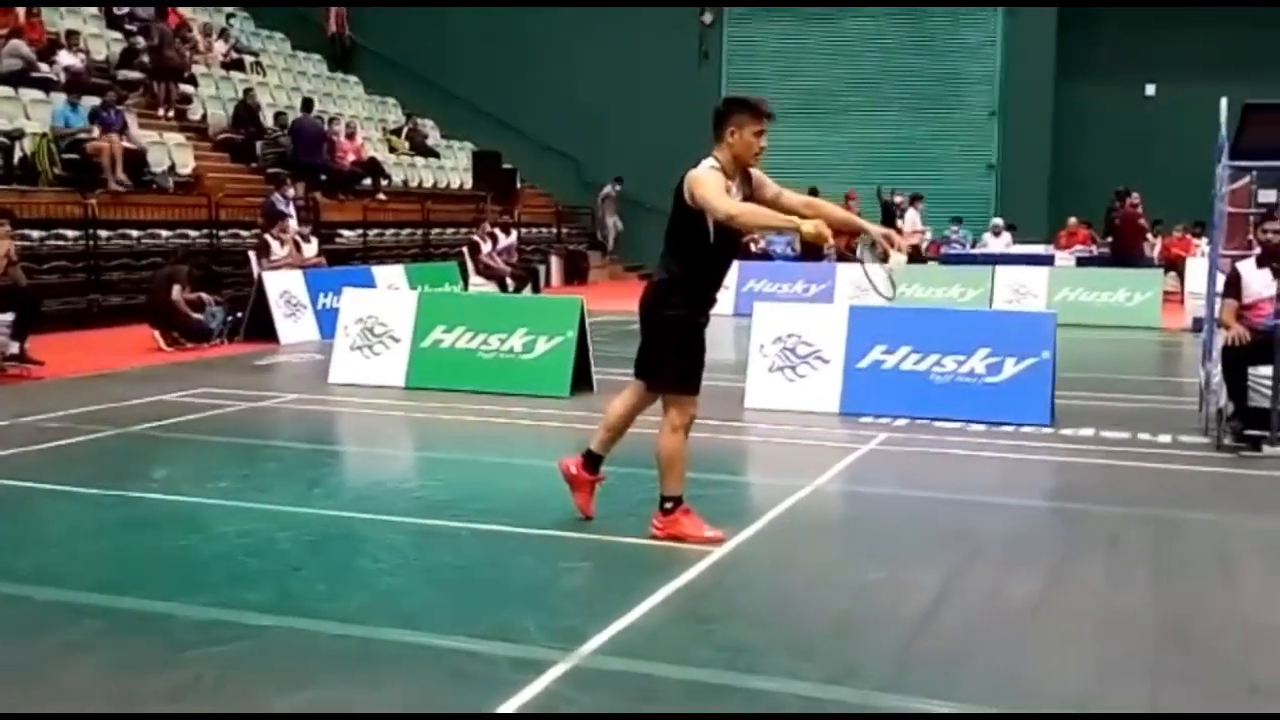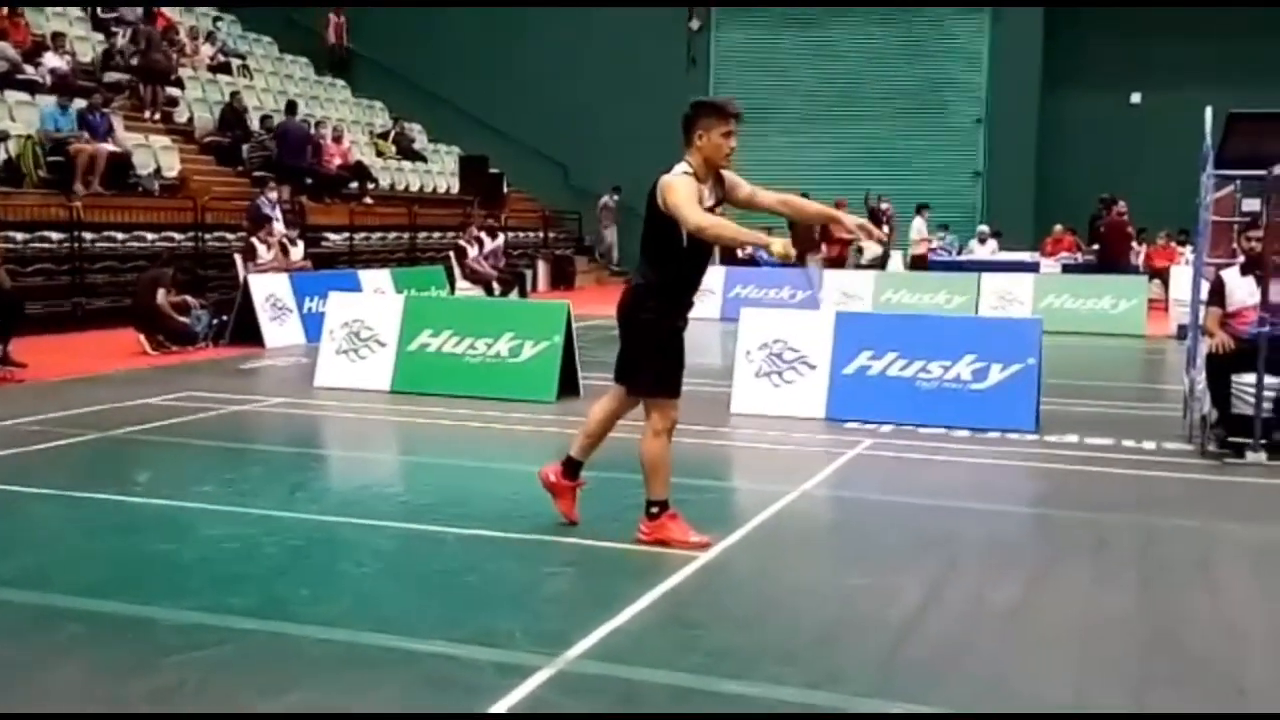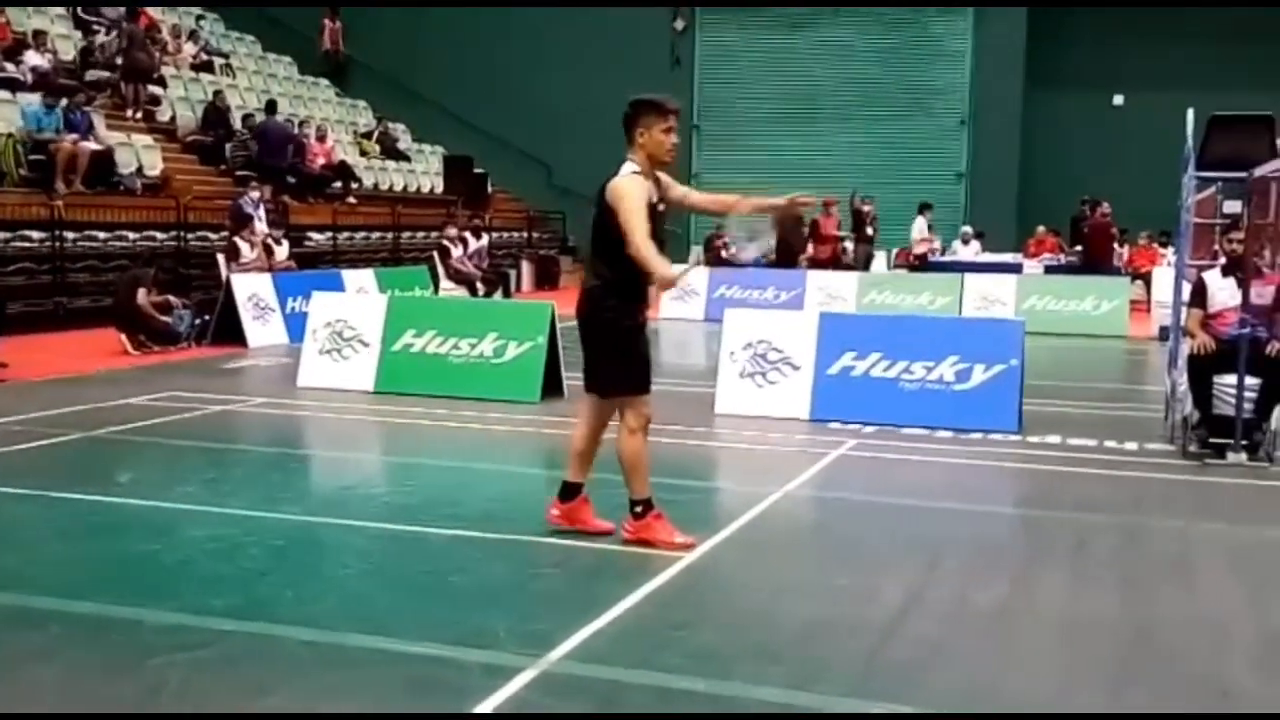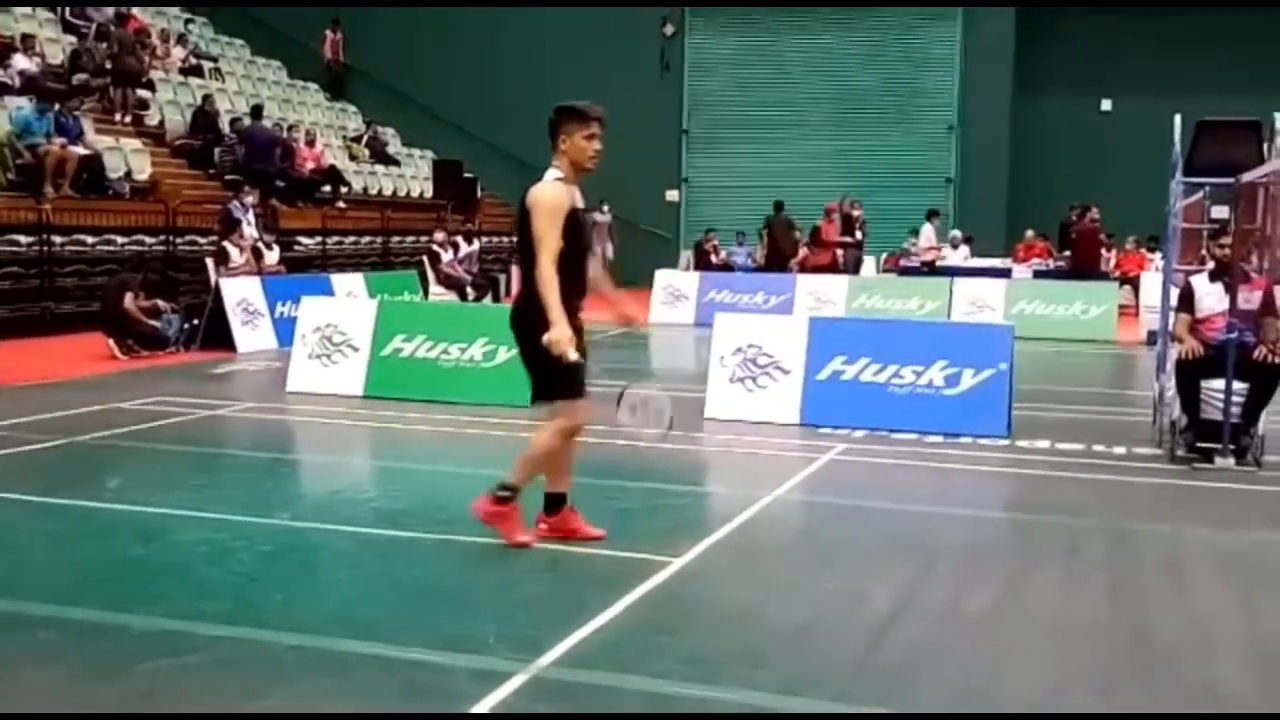
dt=0.3s
person 1, frame 1
left shoulder: (749, 180)
right shoulder: (703, 178)
left elbow: (804, 203)
right elbow: (730, 212)
left wrist: (867, 227)
right wrist: (798, 225)
left hip: (686, 306)
right hip: (673, 306)
left knee: (643, 391)
right knee: (680, 411)
left ankle: (585, 466)
right ankle: (671, 514)
person 1, frame 2
left shoulder: (722, 183)
right shoulder: (676, 184)
left elbow: (780, 202)
right elbow: (701, 225)
left wrist: (842, 218)
right wrist: (766, 241)
left hip: (661, 310)
right hip: (652, 311)
left knee: (623, 396)
right knee: (662, 416)
left ankle: (565, 472)
right ankle: (657, 518)
person 1, frame 3
left shoulder: (656, 183)
right shoulder: (627, 185)
left elbow: (709, 203)
right elbow: (637, 241)
left wrist: (776, 205)
right wrist: (659, 270)
left hip: (615, 310)
right hip: (609, 310)
left knee: (599, 407)
right knee: (636, 415)
left ankle: (569, 503)
right ankle: (642, 517)
person 1, frame 4
left shoulder: (570, 193)
right shoulder: (552, 193)
left elbow: (585, 261)
right elbow: (546, 264)
left wrist: (616, 302)
right wrist: (557, 325)
left hip: (560, 319)
right hip: (544, 321)
left knee: (568, 418)
right knee: (566, 420)
left ankle: (556, 514)
right ankle: (501, 500)
person 2, frame 1
right shoulder: (1241, 270)
right elbow: (1227, 313)
right wrist: (1234, 325)
right hip: (1254, 336)
right knee: (1231, 351)
right ankle: (1240, 411)
person 2, frame 2
right shoulder: (1225, 278)
right elbow: (1210, 320)
right wrist: (1218, 333)
right hip: (1238, 345)
right knee: (1215, 358)
right ankle: (1223, 417)
person 2, frame 3
right shoulder: (1207, 279)
right elbow: (1192, 321)
right wrist: (1199, 334)
left hip: (1257, 347)
right hip: (1220, 345)
right knee: (1197, 358)
left ankle: (1258, 420)
right ankle: (1204, 417)
person 2, frame 4
left shoulder: (1259, 285)
right shoulder: (1195, 284)
right elbow: (1180, 326)
right wrist: (1187, 339)
left hip: (1245, 351)
right hip: (1208, 350)
right knee: (1185, 363)
left ankle: (1246, 426)
right ankle: (1193, 423)
